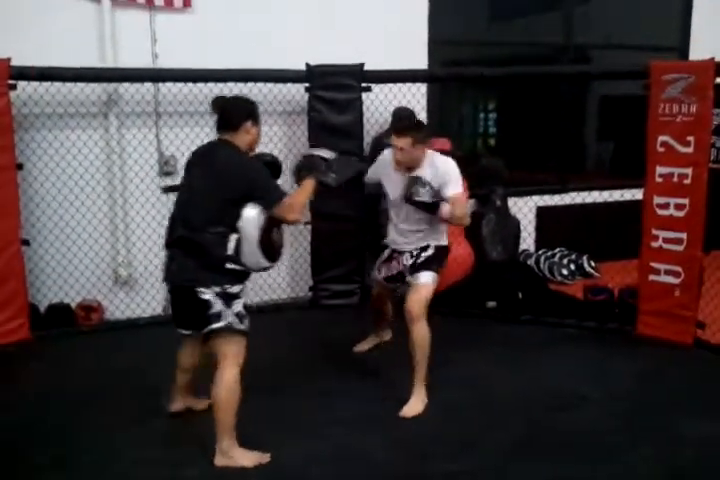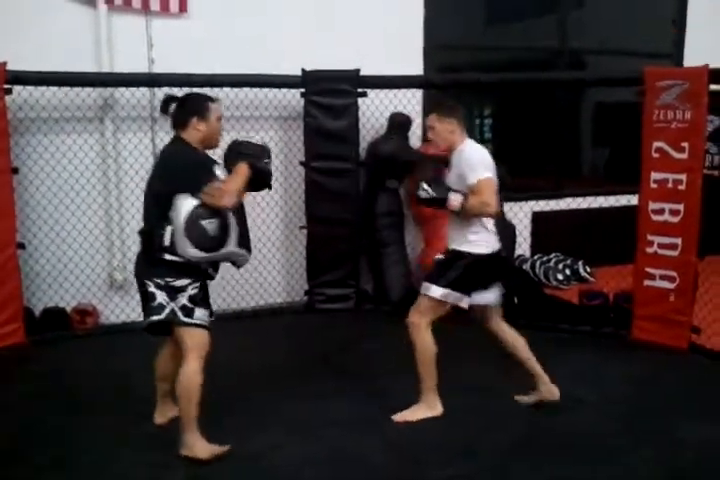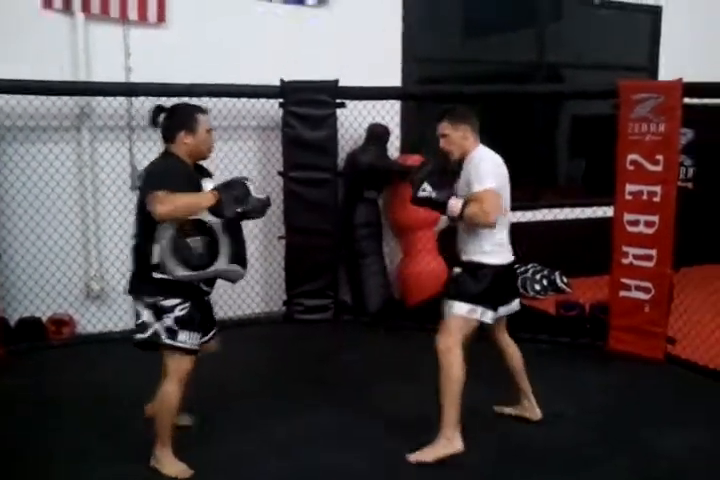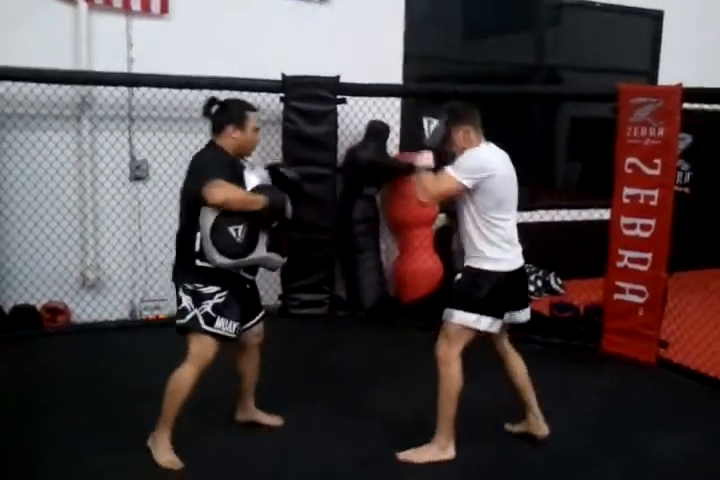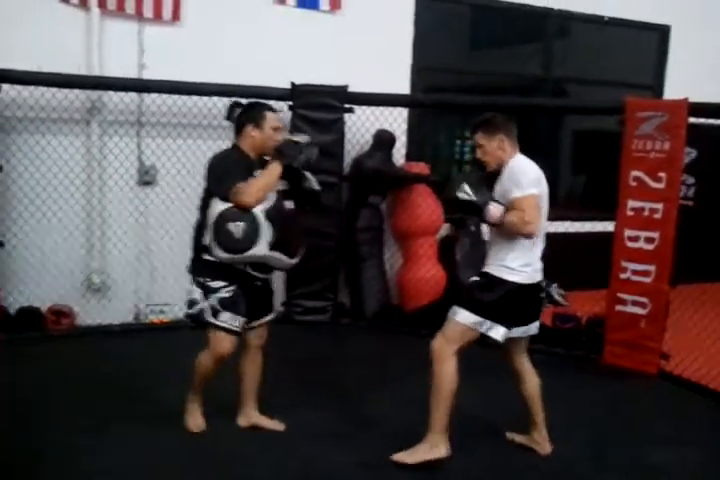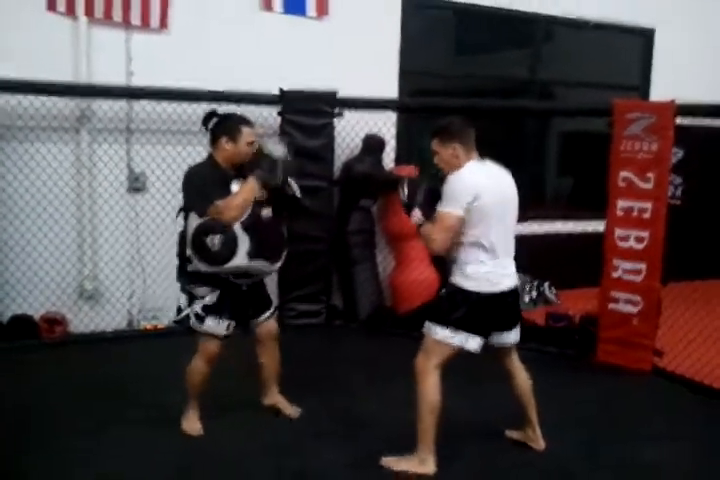
dt=0.4s
person 1, frame 1
left shoulder: (203, 155)
right shoulder: (245, 168)
right elbow: (292, 213)
right wrist: (311, 177)
left hip: (184, 264)
right hip: (212, 273)
left knee: (196, 335)
right knee: (231, 358)
left ankle: (180, 396)
right ankle: (227, 450)
person 1, frame 2
left shoulder: (192, 158)
right shoulder: (180, 158)
left elbow: (221, 194)
right elbow: (224, 197)
left wrist: (243, 175)
right wrist: (244, 164)
left hip: (185, 267)
right hip: (169, 269)
left knee: (177, 341)
right knee: (196, 347)
left ankle: (165, 406)
right ankle: (191, 437)
person 1, frame 3
left shoulder: (193, 171)
right shoulder: (162, 171)
left elbow: (205, 218)
right elbow: (161, 208)
left wrist: (233, 197)
right wrist: (218, 195)
left hip: (188, 283)
right hip: (163, 286)
left knee: (202, 348)
right knee: (179, 368)
left ankle: (158, 406)
person 1, frame 4
left shoulder: (234, 163)
right shoulder: (208, 161)
left elbow: (243, 202)
right elbow: (218, 196)
right wrist: (264, 201)
left hip: (236, 271)
right hip: (205, 276)
left knee: (253, 338)
right knee: (200, 357)
left ankle: (247, 408)
right ankle: (161, 437)
person 1, frame 5
left shoulder: (262, 166)
right shoulder: (225, 163)
right elbow: (248, 197)
right wrist: (280, 164)
left hip: (254, 269)
right hip: (220, 271)
left knee: (256, 340)
right knee: (222, 347)
left ankle: (249, 411)
right ankle: (194, 401)
person 1, frame 6
left shoulder: (242, 173)
right shoulder: (200, 176)
left elbow: (255, 210)
right elbow: (227, 214)
left wrist: (273, 184)
right wrist: (256, 179)
left hip: (245, 272)
right hip: (208, 278)
left knee: (269, 332)
right knee: (209, 349)
left ankle: (272, 394)
right ankle: (191, 411)
person 2, frame 1
left shoulder: (444, 167)
right shoulder: (387, 160)
left elbow: (462, 218)
right elbow: (365, 182)
left wrist: (440, 205)
left hip: (430, 247)
right hip: (397, 245)
left knee: (414, 310)
right knee: (378, 295)
left ankle: (419, 393)
right ankle: (382, 331)
person 2, frame 2
left shoulder: (471, 155)
right shoulder: (464, 155)
left elbow: (488, 205)
left wrist: (449, 200)
right wrist: (441, 193)
left hip: (468, 255)
right hip: (483, 253)
left knee: (418, 320)
right knee: (494, 323)
left ankle: (429, 401)
right ankle: (544, 384)
person 2, frame 3
left shoulder: (480, 162)
right shoulder: (481, 160)
left elbow: (489, 215)
left wrist: (448, 203)
right wrist: (442, 192)
left hip: (483, 266)
right hip: (498, 263)
left knee: (448, 343)
right knee: (498, 333)
left ankle: (450, 437)
right ankle: (528, 404)
person 2, frame 4
left shoulder: (476, 160)
right shoulder: (495, 156)
left elbow: (423, 193)
left wrist: (424, 155)
left hip: (487, 272)
right hip: (510, 267)
left knee: (447, 351)
right knee: (501, 343)
left ankle: (443, 443)
right ankle: (535, 420)
person 2, frame 5
left shoulder: (517, 170)
right shoulder: (529, 169)
left elbow: (528, 224)
left wrist: (488, 208)
right wrist: (488, 208)
left hip: (503, 281)
right hip: (528, 281)
left knee: (443, 348)
right knee: (518, 357)
left ankle: (435, 441)
right ankle: (539, 436)
person 2, frame 6
left shoulder: (460, 181)
right shoulder: (503, 175)
left elbow: (438, 243)
left wrist: (416, 212)
left hip: (471, 291)
right hip: (506, 286)
left knee: (426, 365)
right knee: (510, 358)
left ankle: (424, 457)
right ankle: (533, 432)
person 3, frame 1
left shoulder: (379, 140)
left hip: (376, 199)
right hip: (391, 201)
left knee: (379, 245)
right knee: (396, 245)
left ankle: (383, 289)
right ankle: (399, 293)
person 3, frame 2
left shoulder: (375, 145)
right shoulder: (397, 146)
right elbow: (416, 159)
left hip: (372, 200)
right hip: (387, 201)
left knee: (375, 247)
right knee: (393, 247)
left ankle: (382, 294)
right ankle: (398, 295)
person 3, frame 3
left shoulder: (354, 156)
right shoulder: (376, 156)
right elbow: (394, 170)
left hip: (350, 211)
right hip: (366, 211)
left knee: (355, 258)
right knee: (371, 257)
left ankle: (361, 305)
right ankle: (376, 305)
person 3, frame 4
left shoulder: (353, 151)
right shoulder: (374, 154)
right elbow: (393, 167)
right wrist: (415, 167)
left hip: (348, 206)
right hip: (364, 207)
left knee: (350, 253)
right knee: (368, 253)
left ankle: (356, 300)
right ankle: (372, 300)
person 3, frame 5
left shoulder: (360, 160)
right shoulder: (381, 162)
right elbow: (399, 176)
right wrist: (426, 178)
left hip: (353, 215)
right hip: (368, 216)
left knee: (355, 262)
right knee: (370, 261)
left ankle: (359, 308)
right ankle: (374, 308)
person 3, frame 6
left shoulder: (349, 165)
right shoulder: (370, 166)
right elbow: (388, 180)
left hip: (344, 219)
right hip: (360, 219)
left knee: (346, 265)
right knee: (363, 263)
left ankle: (352, 311)
right ankle: (368, 310)
